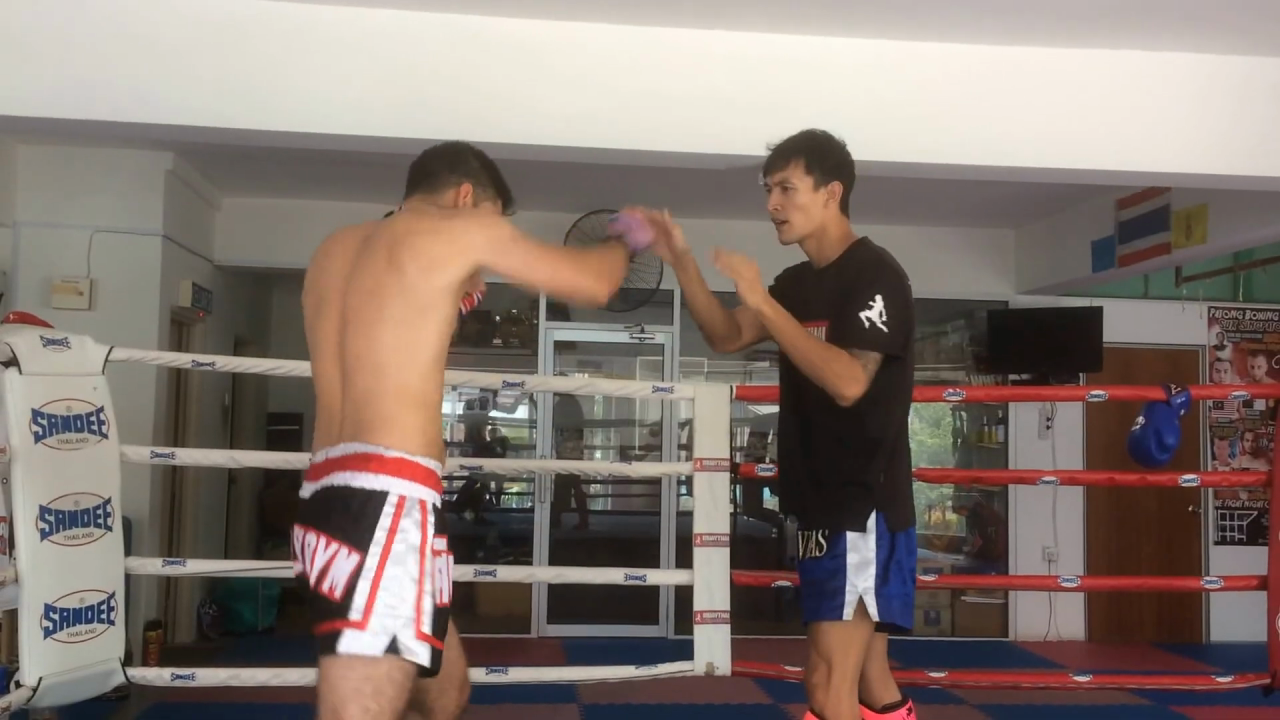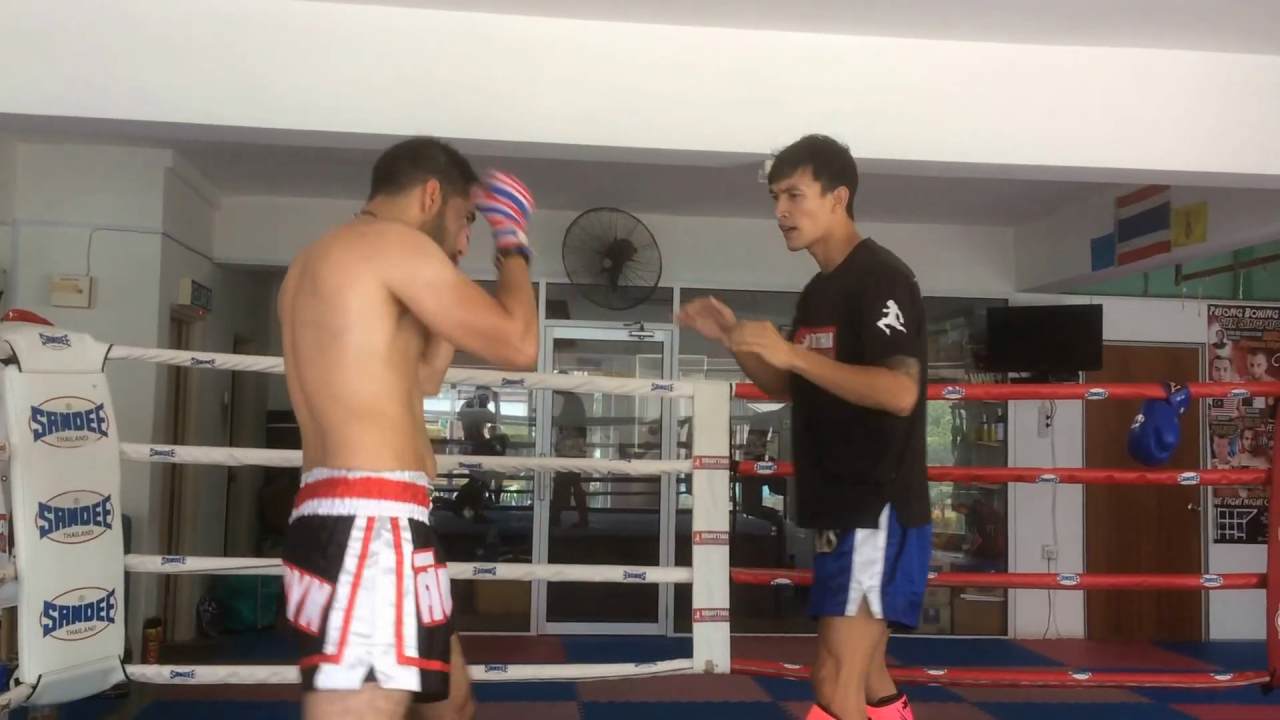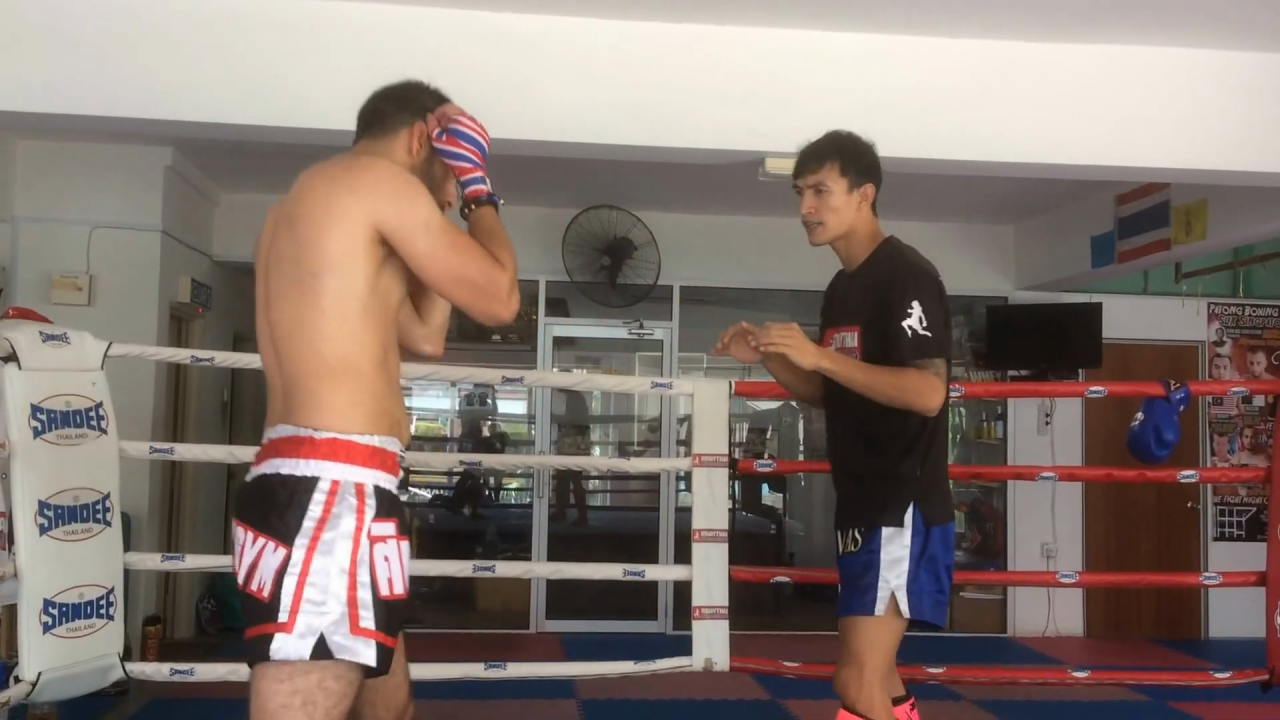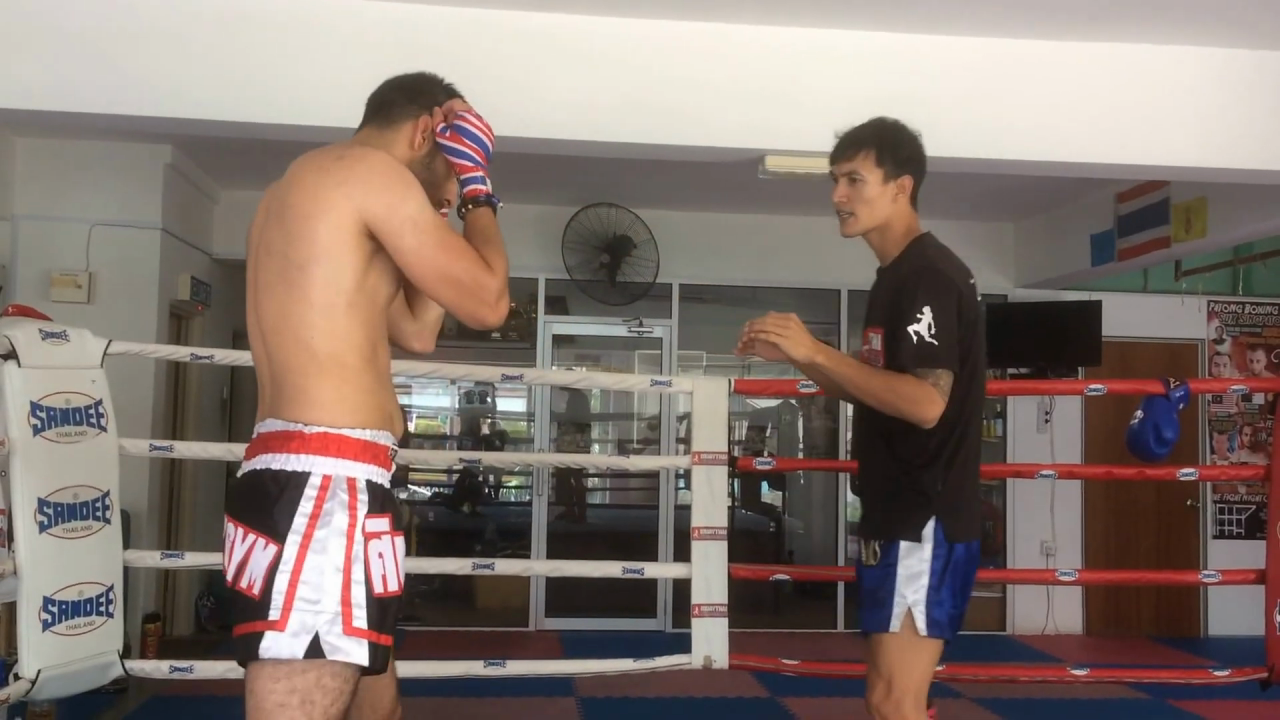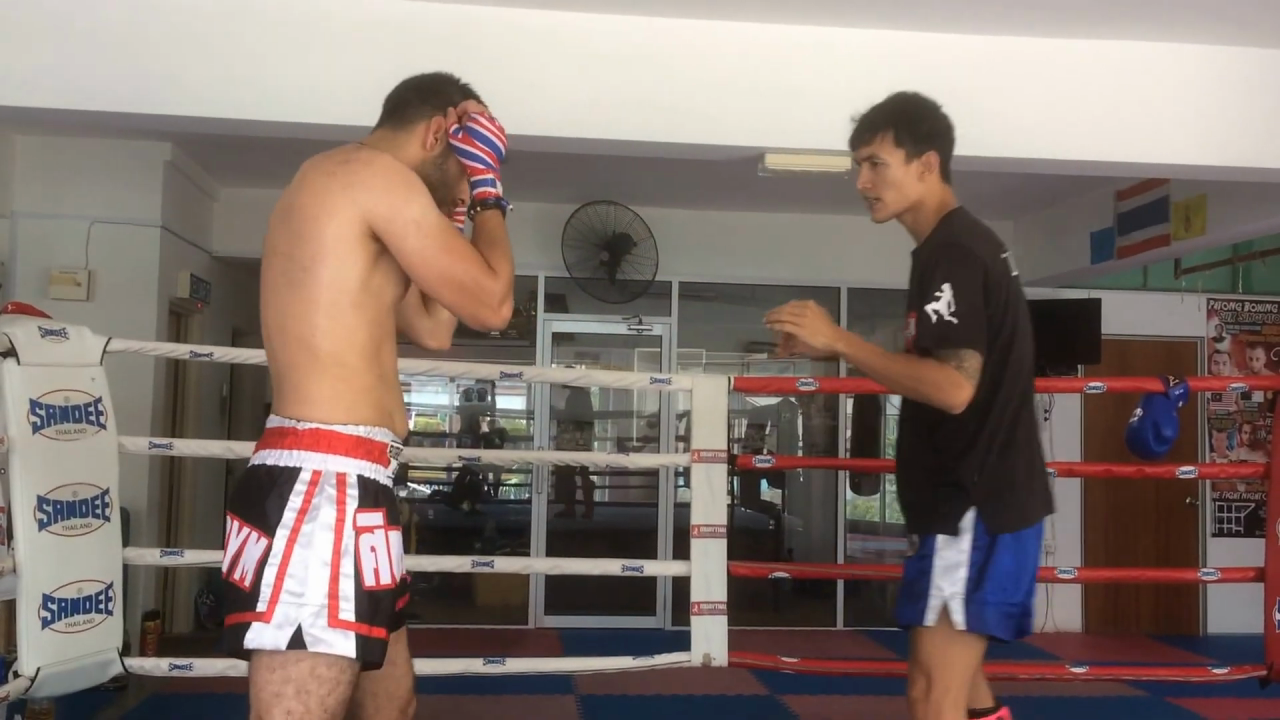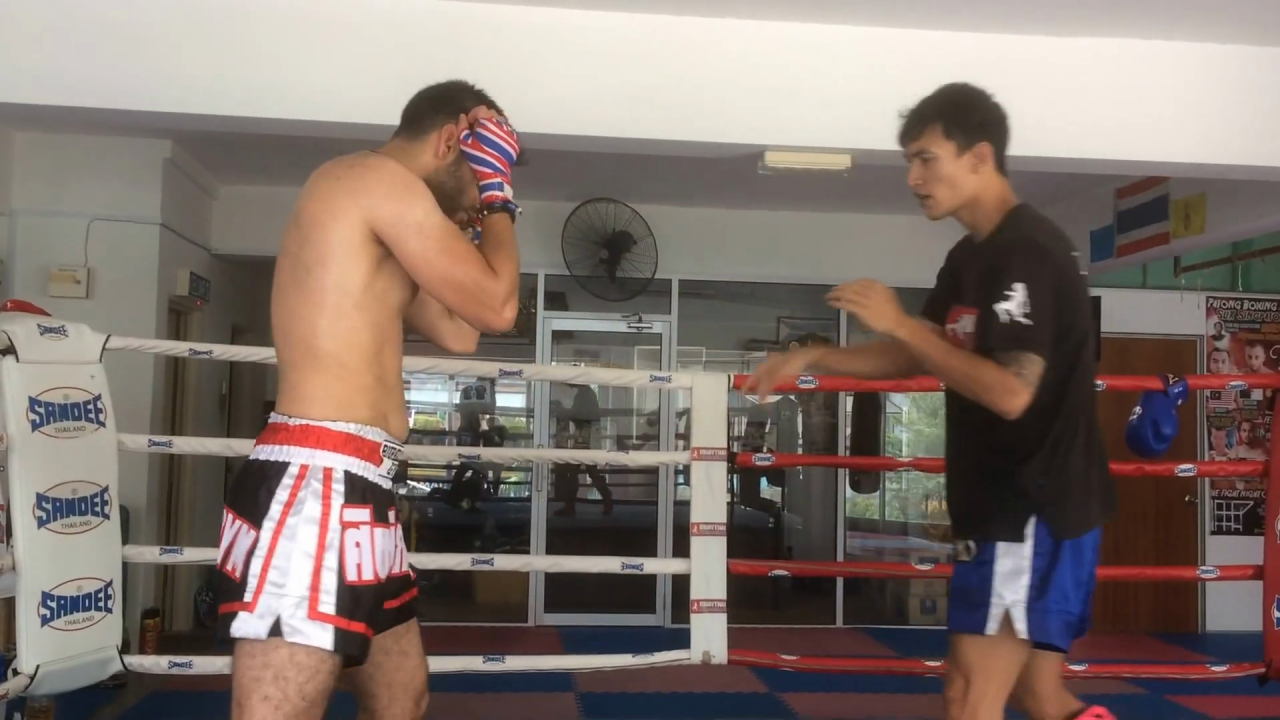
dt=0.2s
person 1, frame 1
left shoulder: (336, 251)
right shoulder: (457, 229)
right elbow: (591, 285)
right wrist: (628, 243)
left hip: (340, 499)
right hip: (386, 506)
person 1, frame 2
left shoulder: (321, 261)
right shoulder: (391, 243)
right elbow: (516, 344)
left wrist: (443, 295)
right wrist: (511, 237)
left hip: (342, 523)
right hip: (370, 529)
person 1, frame 3
left shoulder: (301, 205)
right shoulder: (377, 179)
left elbow: (424, 334)
right elbow: (499, 300)
left wrist: (436, 228)
right wrist: (476, 189)
left hip: (310, 488)
right hip: (335, 494)
person 1, frame 4
left shoulder: (310, 191)
right shoulder: (369, 170)
left elbow: (415, 331)
right elbow: (486, 302)
left wrist: (436, 216)
right wrist: (478, 186)
left hip: (304, 482)
right hip: (324, 487)
person 1, frame 5
left shoulder: (334, 192)
right shoulder: (374, 172)
left elbow: (432, 327)
right elbow: (490, 303)
left wrist: (449, 219)
right wrist: (487, 187)
left hip: (332, 484)
right hip: (325, 484)
person 1, frame 6
left shoulder: (362, 203)
right shoulder: (379, 178)
left elbow: (457, 331)
right elbow: (495, 306)
left wrist: (472, 217)
right wrist: (497, 191)
left hip: (347, 488)
right hip: (316, 484)
person 2, frame 1
left shoulder: (875, 274)
right shoulder: (799, 280)
left elbow: (849, 382)
right elbow: (726, 337)
left wrist: (762, 303)
right wrist: (681, 260)
left hip: (863, 505)
right hip: (827, 504)
person 2, frame 2
left shoulder: (882, 277)
right shoulder: (818, 291)
left elbow: (899, 392)
right elbow: (781, 385)
left wrist: (792, 353)
right wrist: (728, 334)
left hip: (877, 506)
right hip: (842, 505)
person 2, frame 3
left shoulder: (906, 276)
right shoulder: (841, 287)
left elbow: (927, 393)
left wrist: (821, 356)
right wrist: (766, 353)
left hip: (901, 507)
right hip: (866, 505)
person 2, frame 4
left shoulder: (930, 275)
right shoulder: (894, 277)
left elbow: (925, 403)
left wrist: (816, 351)
right wrist: (793, 354)
left hip: (925, 517)
right hip: (902, 512)
person 2, frame 5
left shoulder: (953, 253)
right shoulder: (952, 248)
left elbow: (953, 387)
left wrist: (839, 339)
right wrist: (833, 346)
left hip: (971, 507)
right hip: (979, 501)
person 2, frame 6
left shoulder: (1028, 253)
right shoulder: (973, 256)
left elbow: (1009, 392)
right elbow: (914, 357)
left wrist: (900, 323)
right wrist: (814, 359)
left hip: (1031, 513)
right hip: (1027, 508)
